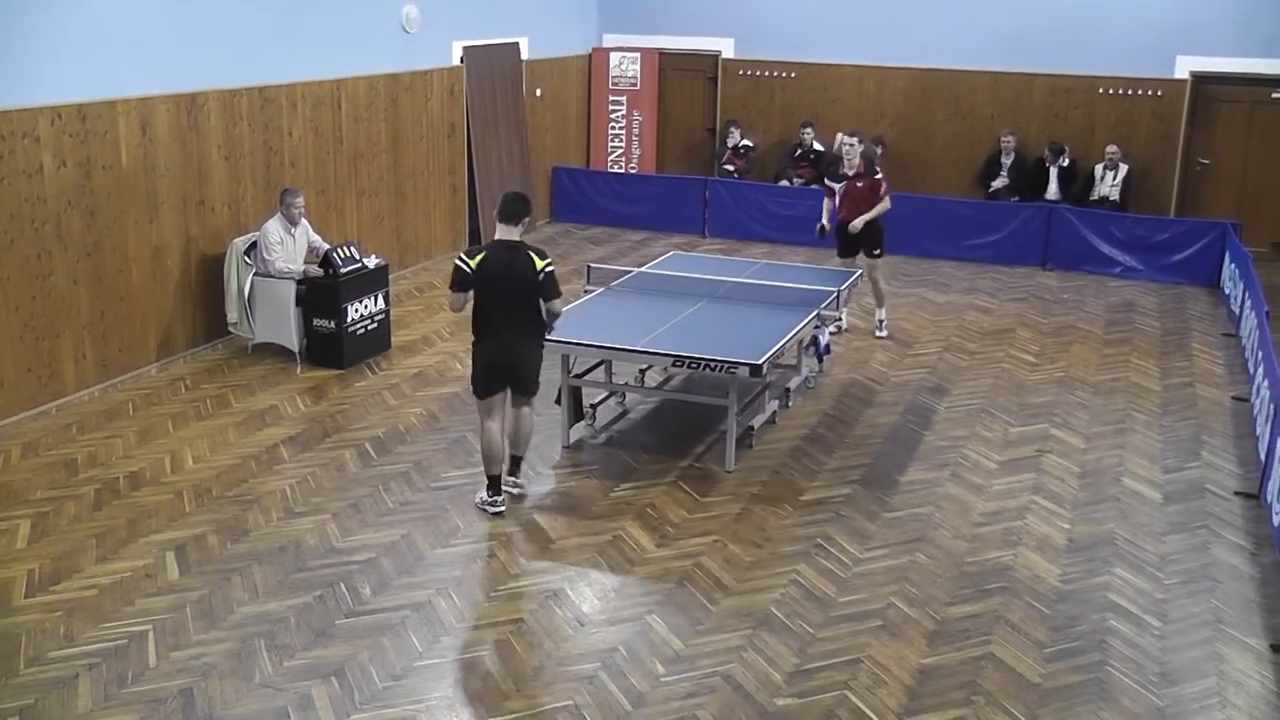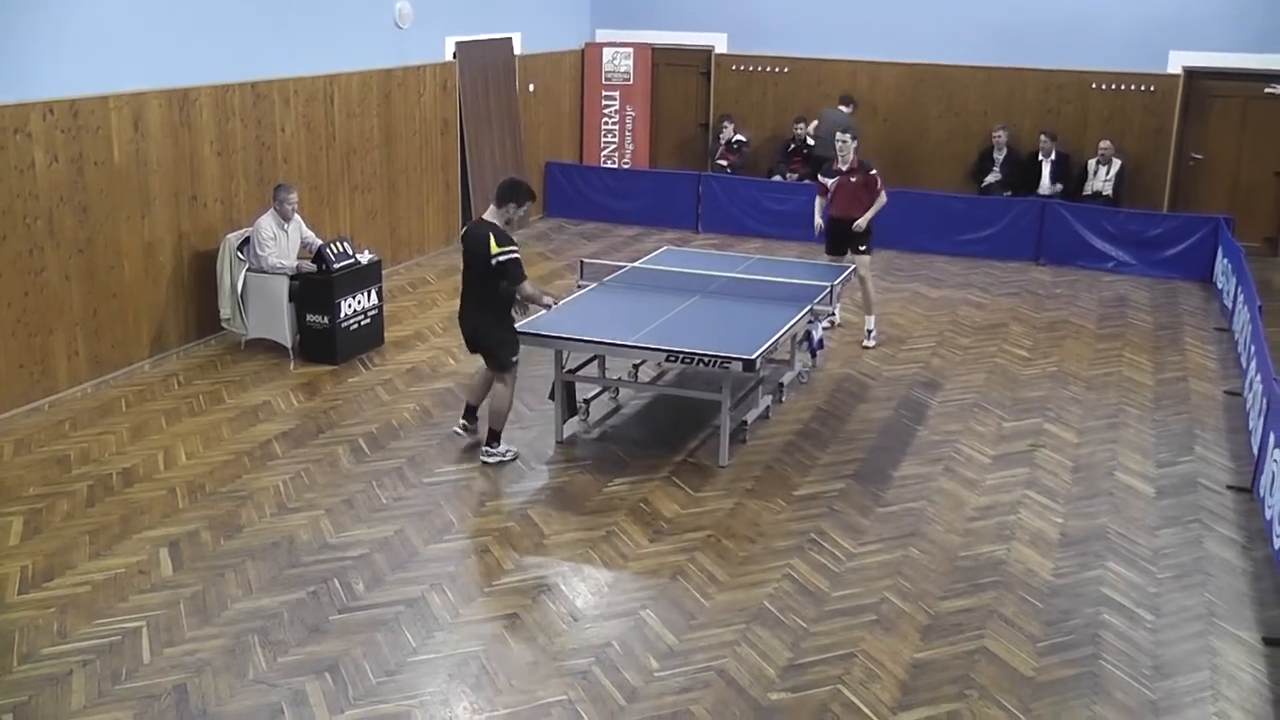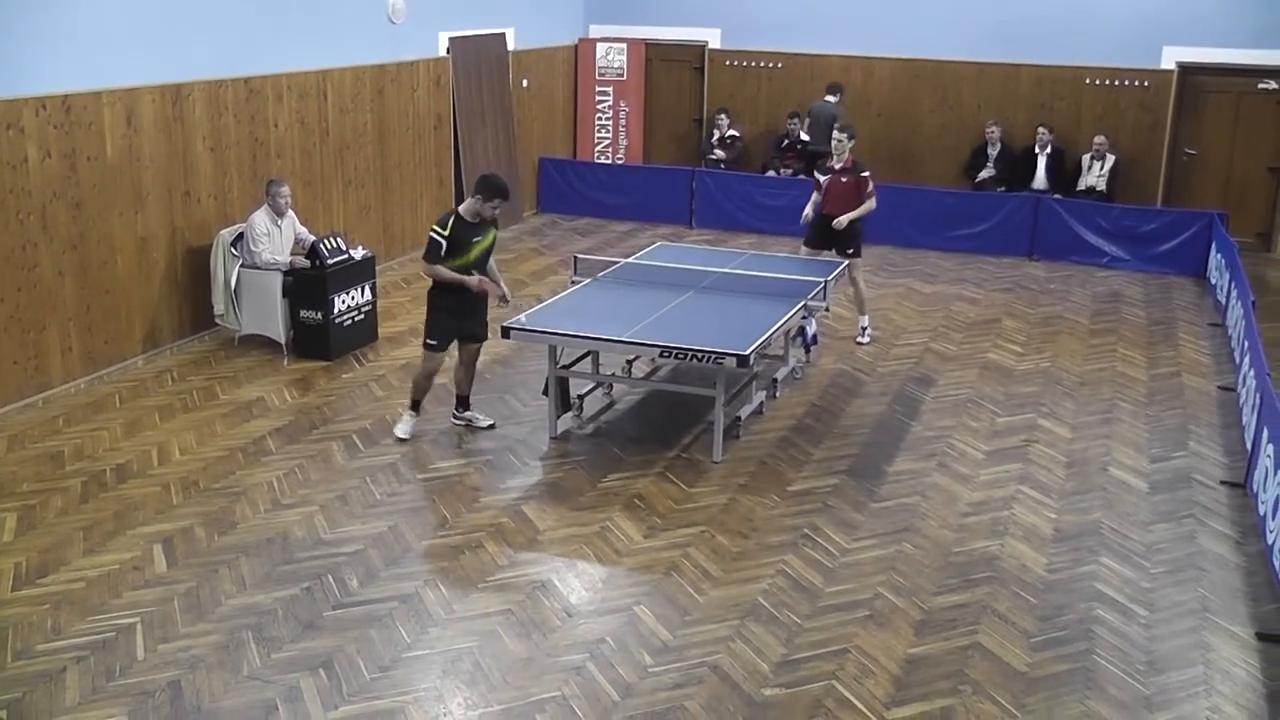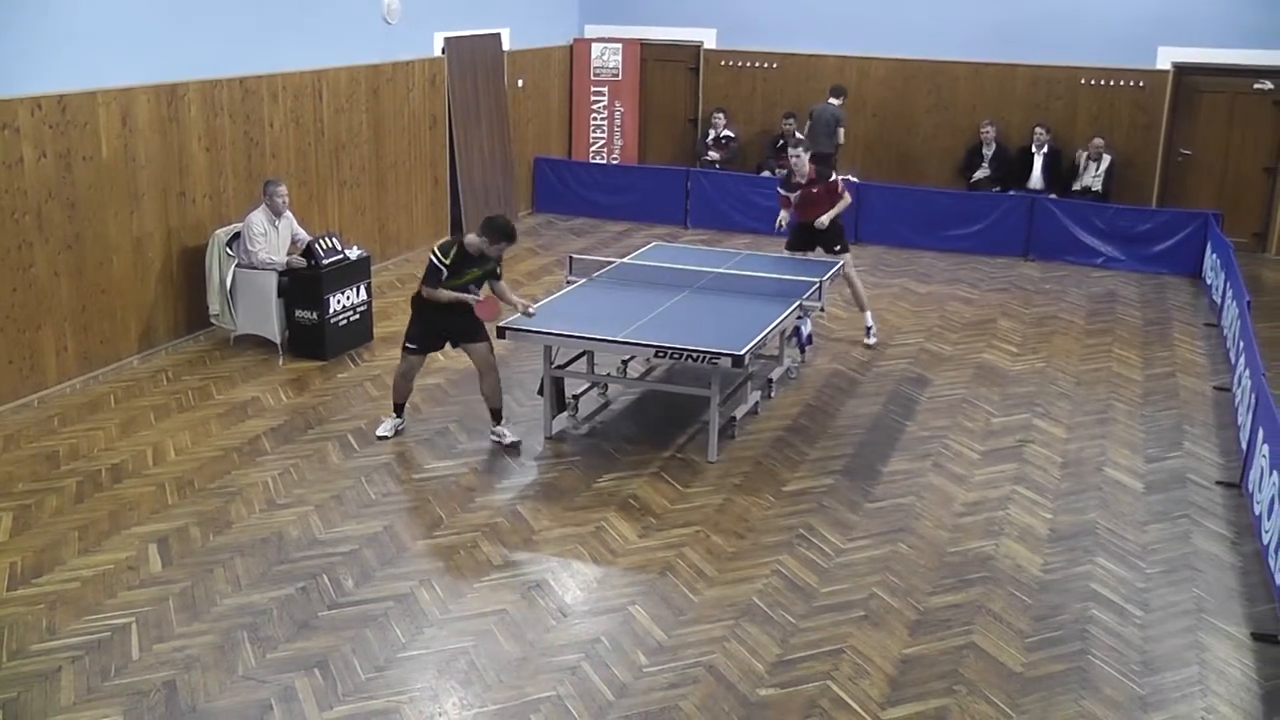
dt=0.5s
person 1, frame 1
left shoulder: (472, 259)
right shoulder: (538, 258)
left elbow: (456, 304)
right elbow: (555, 308)
right wrist: (547, 322)
left hip: (489, 350)
right hip: (527, 349)
left knee: (491, 420)
right knee: (523, 407)
left ankle: (494, 493)
right ankle: (514, 475)
person 1, frame 2
left shoulder: (472, 230)
right shoulder: (503, 242)
right elbow: (524, 288)
left wrist: (517, 297)
right wrist: (543, 299)
left hip: (472, 315)
right hip: (492, 320)
left knee: (491, 367)
right knee: (505, 379)
left ankle: (468, 419)
right ankle: (492, 447)
person 1, frame 3
left shoulder: (489, 223)
right shoulder: (445, 227)
right elbow: (430, 268)
left wrist: (499, 283)
right wrist: (467, 281)
left hip: (474, 302)
right hip: (445, 304)
left knee: (470, 358)
right knee: (431, 365)
left ankle: (462, 410)
right ankle: (412, 413)
person 1, frame 4
left shoulder: (491, 253)
right shoulder: (445, 253)
left elbow: (495, 281)
right elbow: (428, 291)
left wrist: (514, 300)
right wrist: (465, 297)
left hip: (464, 311)
right hip: (429, 313)
left knee: (487, 364)
right knee: (407, 368)
left ankle: (498, 425)
right ankle: (397, 418)
person 2, frame 1
left shoulder: (872, 173)
right shoulder: (833, 174)
left elbow: (885, 203)
right elbow: (829, 199)
left wrist: (863, 219)
right wrist: (825, 219)
left hip: (869, 228)
right hip: (845, 228)
left knee: (874, 276)
left ankle: (881, 318)
right ankle: (842, 318)
person 2, frame 2
left shoulder: (866, 170)
right shoulder: (827, 171)
left elbow: (882, 197)
right elbow: (821, 197)
left wrist: (866, 217)
right wrist: (818, 215)
left hip: (858, 226)
right hip: (834, 224)
left knee: (863, 275)
left ankle: (870, 328)
right ankle: (834, 313)
person 2, frame 3
left shoulder: (859, 171)
right shoulder: (822, 168)
left elbow: (871, 203)
left wrist: (848, 217)
right wrist: (810, 207)
left hip: (846, 227)
right hip: (822, 222)
left knee: (854, 276)
left ankle: (864, 326)
person 2, frame 4
left shoulder: (825, 176)
right shoulder: (785, 183)
left elbow: (846, 198)
right elbow: (786, 210)
left wrist: (829, 215)
right wrist: (782, 219)
left hip: (829, 227)
right hip: (803, 227)
left knee: (849, 274)
left ankle: (869, 325)
